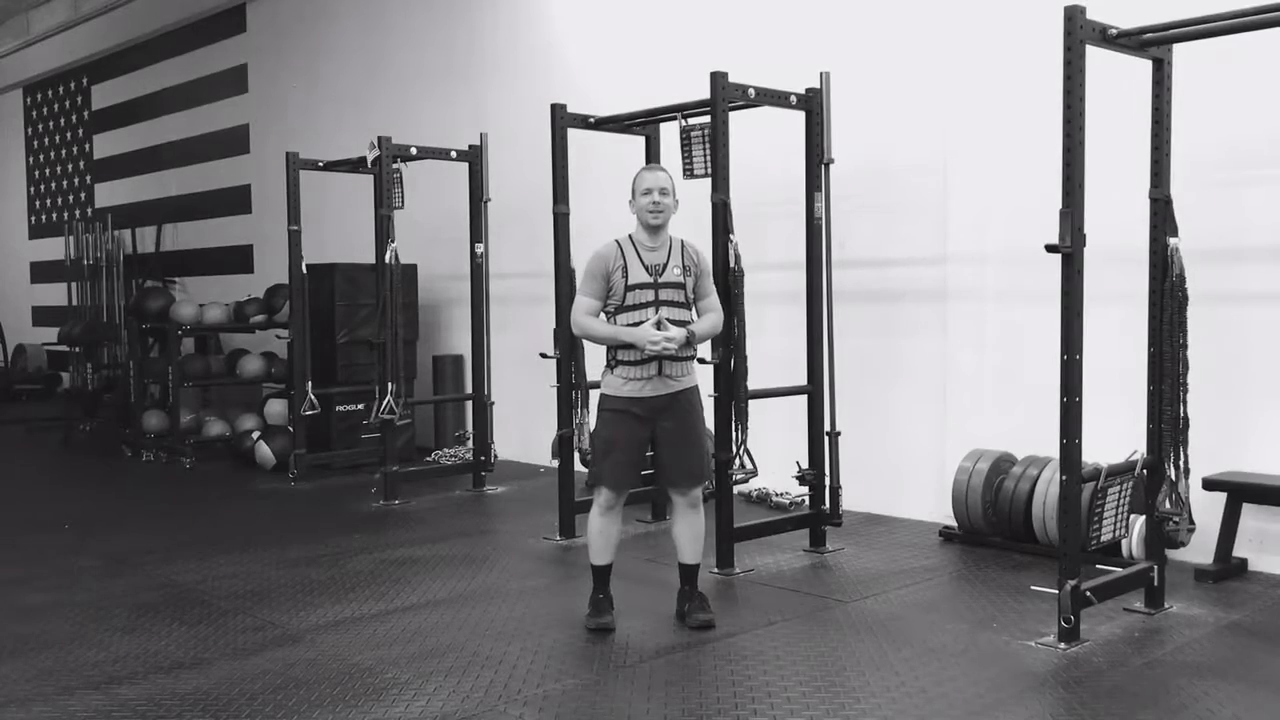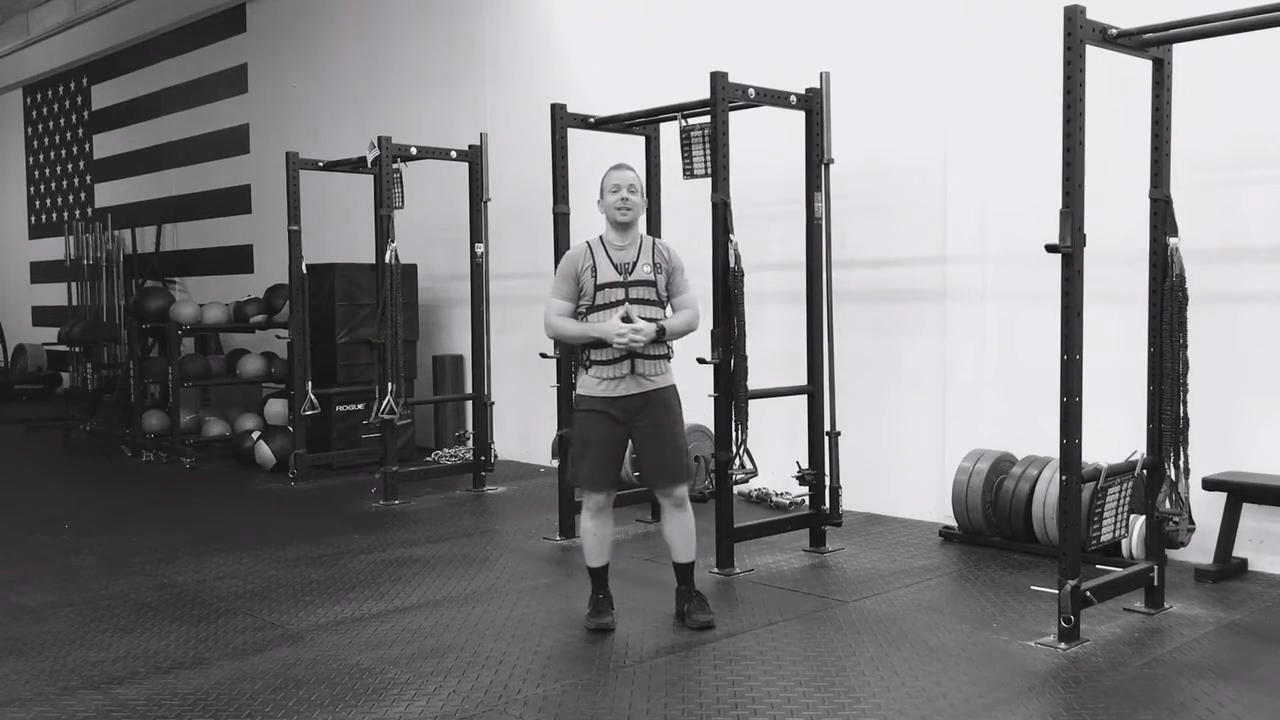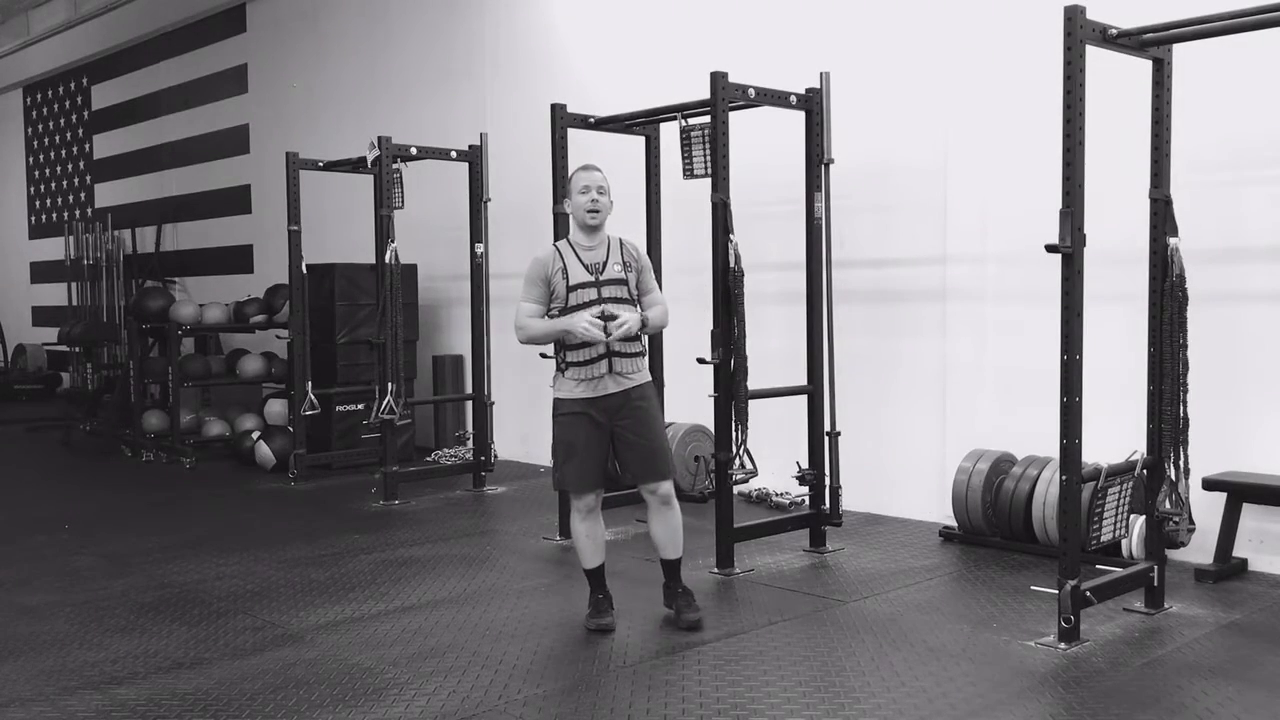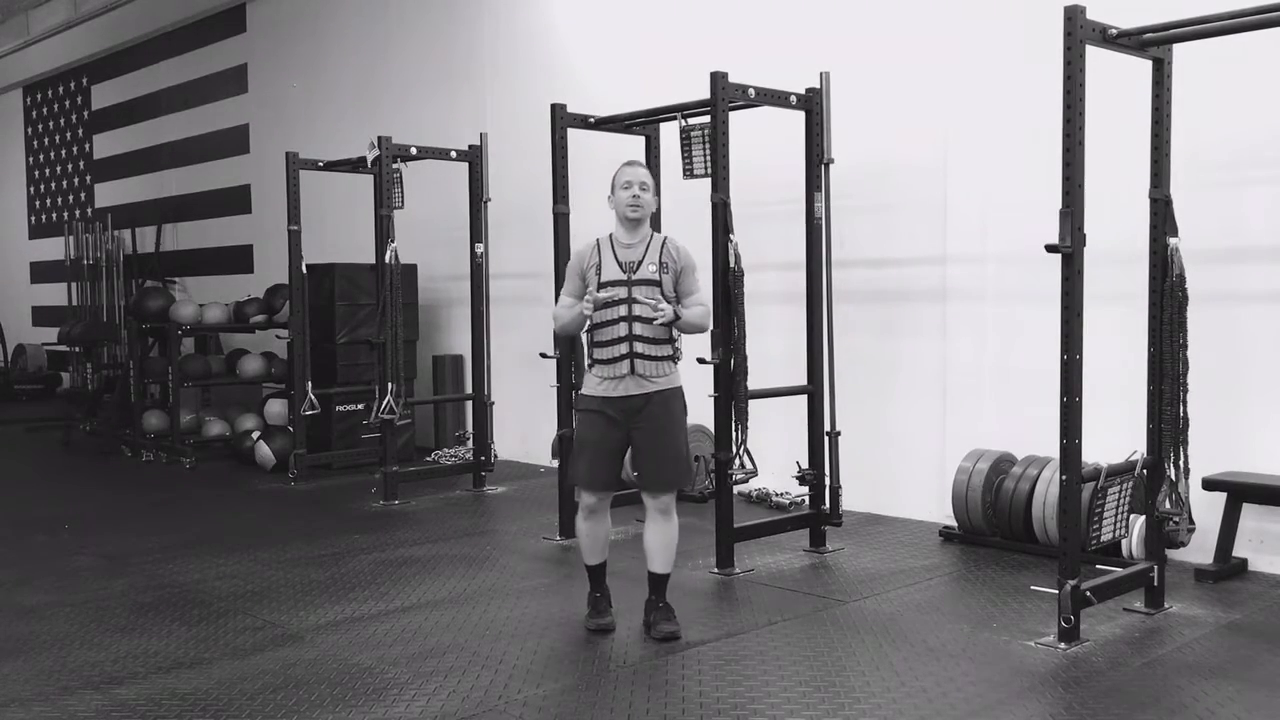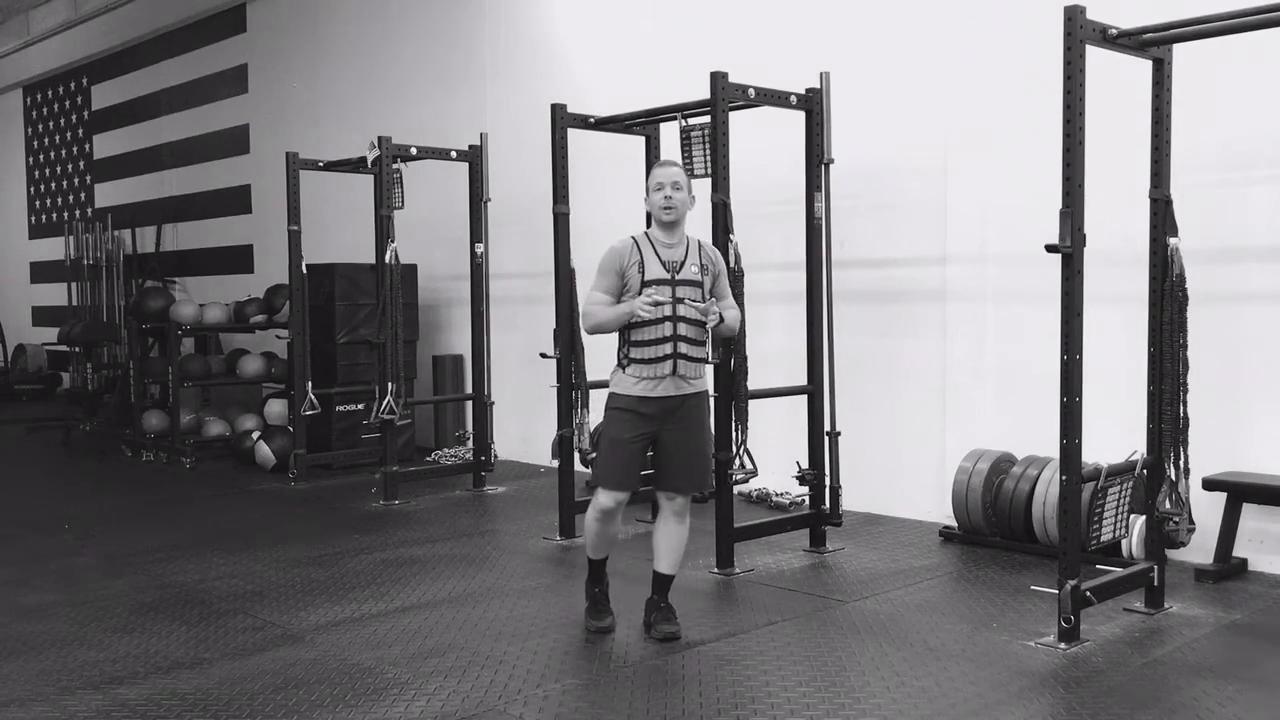
dt=1s
person 1, frame 1
left shoulder: (693, 257)
right shoulder: (607, 256)
left elbow: (715, 316)
right elbow: (580, 320)
left wrist: (686, 335)
right wrist: (632, 335)
left hip: (679, 393)
right hip: (622, 395)
left knee: (689, 494)
right knee: (607, 495)
left ankle: (689, 593)
right ankle: (600, 595)
person 1, frame 2
left shoulder: (664, 255)
right shoulder: (578, 258)
left elbow: (690, 315)
right elbow: (553, 323)
left wrist: (655, 330)
right wrist: (601, 330)
left hip: (656, 390)
right hip: (598, 394)
left knee: (675, 493)
right knee: (596, 498)
left ankle: (687, 592)
right ankle: (600, 595)
person 1, frame 3
left shoulder: (633, 254)
right shoulder: (547, 262)
left elbow: (661, 312)
right elbow: (524, 328)
left wrist: (638, 320)
right wrist: (568, 324)
left hip: (634, 388)
right hip: (576, 396)
left knee: (660, 489)
right knee: (585, 500)
left ankle: (675, 587)
right ankle: (599, 595)
person 1, frame 4
left shoulder: (675, 253)
right shoulder: (586, 255)
left elbow: (703, 316)
right elbow: (560, 322)
left wrist: (674, 315)
right wrist: (581, 311)
left hip: (659, 393)
right hip: (601, 394)
left knee: (661, 500)
right knee: (592, 499)
left ankle: (657, 601)
right ankle: (598, 593)
person 1, frame 5
left shoulder: (710, 256)
right shoulder: (622, 253)
left elbow: (734, 318)
right elbow: (590, 319)
left wrist: (717, 317)
right wrist: (630, 308)
left hip: (689, 396)
right hip: (632, 395)
left knee: (676, 502)
right knee: (609, 500)
left ankle: (659, 601)
right ankle: (596, 584)
